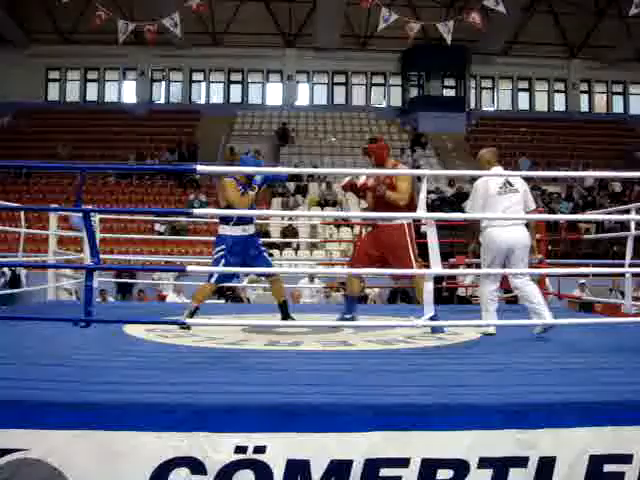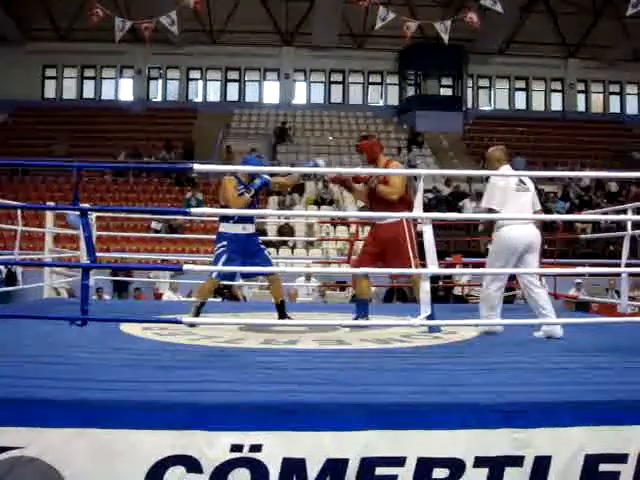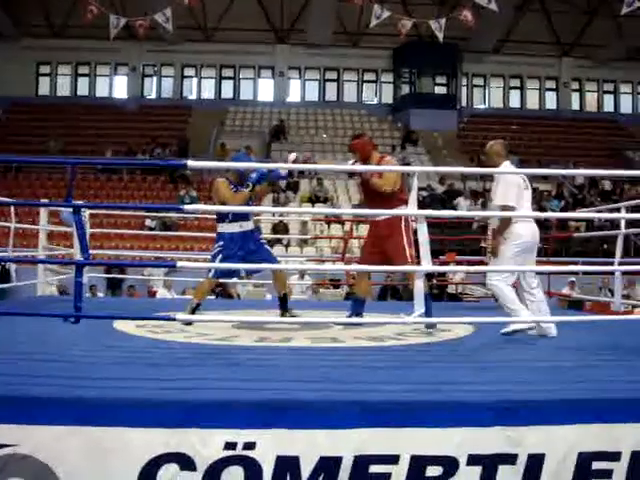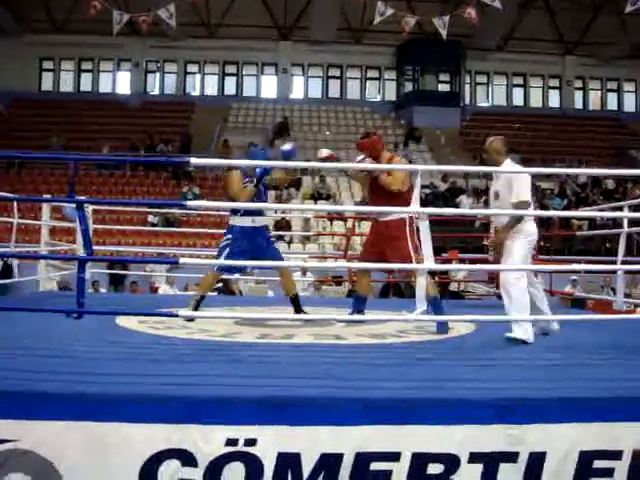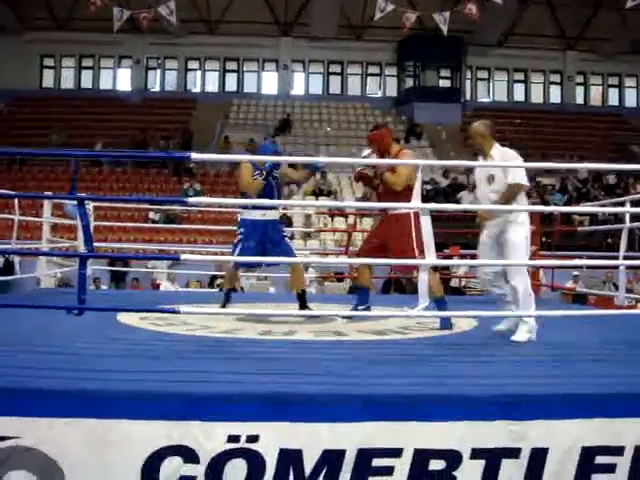
dt=0.2s
person 1, frame 1
left shoulder: (482, 183)
right shoulder: (519, 181)
left elbow: (473, 216)
right elbow: (531, 212)
right wrist: (532, 238)
left hip: (494, 235)
right hip: (519, 233)
left knee: (489, 281)
right knee: (521, 279)
left ankle: (488, 323)
right ankle: (544, 316)
person 1, frame 2
left shoulder: (497, 178)
right shoulder: (525, 179)
left elbow: (491, 211)
right elbow: (537, 211)
left hip: (509, 234)
right hip: (530, 232)
left knee: (493, 280)
right knee: (532, 282)
left ankle: (491, 323)
right ankle: (551, 326)
person 1, frame 3
left shoulder: (507, 174)
right shoulder: (506, 175)
left elbow: (508, 209)
left wrist: (496, 237)
right wrist: (496, 237)
left hip: (517, 232)
right hip: (526, 232)
left knee: (496, 279)
right knee: (529, 281)
left ankle: (522, 318)
right ankle: (545, 326)
person 1, frame 4
left shoulder: (516, 173)
right shoulder: (497, 176)
left elbow: (524, 205)
left wrist: (505, 230)
right wrist: (497, 236)
left hip: (521, 232)
right hip: (507, 234)
left knee: (509, 279)
right knee: (528, 280)
left ankle: (523, 329)
right ankle: (547, 322)
person 1, frame 5
left shoulder: (509, 156)
right shoulder: (479, 163)
left elbow: (517, 186)
left wrist: (491, 208)
right wrist: (483, 214)
left hip: (514, 221)
right hip: (491, 222)
left knee: (516, 273)
right knee: (486, 272)
left ankle: (527, 325)
right ankle: (515, 312)
person 2, frame 1
left shoulder: (401, 171)
right shoulder: (377, 174)
left elbow: (402, 200)
left wrist: (378, 188)
right wrist: (359, 191)
left hip: (399, 228)
right hip: (379, 228)
right knee: (355, 264)
right ankle: (349, 313)
person 2, frame 2
left shoulder: (394, 167)
left elbow: (395, 194)
right elbow: (366, 199)
left wrist: (371, 182)
right wrist: (346, 183)
left hip: (398, 225)
right hip: (379, 227)
right knee: (360, 269)
right ankle: (362, 315)
person 2, frame 3
left shoulder: (388, 162)
right shoulder: (367, 167)
left elbow: (386, 186)
left wrist: (365, 174)
left hip: (396, 221)
right hip: (377, 223)
left knee: (410, 265)
left ankle: (428, 312)
right ankle: (355, 313)
person 2, frame 4
left shoulder: (398, 163)
left elbow: (396, 185)
left wrist: (373, 171)
left hip: (400, 223)
right hip: (380, 224)
right knee: (363, 267)
left ankle: (439, 314)
right ankle: (357, 311)
person 2, frame 5
left shoulder: (406, 156)
right shoulder: (387, 160)
left elbow: (398, 184)
left wrist: (377, 168)
right wrist: (367, 178)
left hip: (407, 217)
right hip: (389, 217)
right knee: (364, 256)
left ankle: (444, 313)
right ankle: (362, 305)
person 3, frame 1
left shoulder: (251, 182)
right shoulder: (228, 183)
right elbow: (241, 205)
left wrist: (271, 181)
right wrist: (256, 186)
left hip: (250, 237)
right hip: (229, 240)
left knee: (274, 275)
right knee: (215, 281)
left ankle: (285, 316)
right ankle: (188, 316)
person 3, frame 2
left shoulder: (257, 180)
right shoulder: (229, 181)
left elbow: (284, 183)
right elbow: (236, 205)
right wrist: (254, 188)
left hip: (250, 236)
right hip: (229, 237)
left knee: (272, 274)
right knee: (217, 278)
left ankle: (282, 315)
right ankle: (195, 313)
person 3, frame 3
left shoulder: (248, 179)
right shoulder: (221, 183)
left elbow: (258, 196)
right elbow: (235, 202)
left wrist: (274, 178)
right wrist: (251, 184)
left hip: (250, 233)
right hip: (229, 236)
left knee: (277, 268)
right knee: (213, 276)
left ankle: (285, 309)
right ankle: (191, 312)
person 3, frame 4
left shoulder: (265, 172)
right shoulder: (235, 175)
left elbow: (285, 178)
right elbow: (242, 197)
left wrist: (287, 160)
right wrist: (257, 179)
left hip: (261, 230)
right hip: (239, 230)
left knee: (283, 267)
right knee: (219, 270)
left ankle: (298, 309)
right ankle: (194, 307)
person 3, frame 5
left shoulder: (278, 167)
right shoulder: (246, 167)
left elbow: (299, 178)
right elbow: (250, 191)
left wrist: (311, 169)
right wrist: (266, 172)
left hip: (273, 223)
right hip: (250, 223)
left knee: (294, 262)
right knee: (236, 264)
left ankle: (303, 304)
right ankle: (226, 300)
